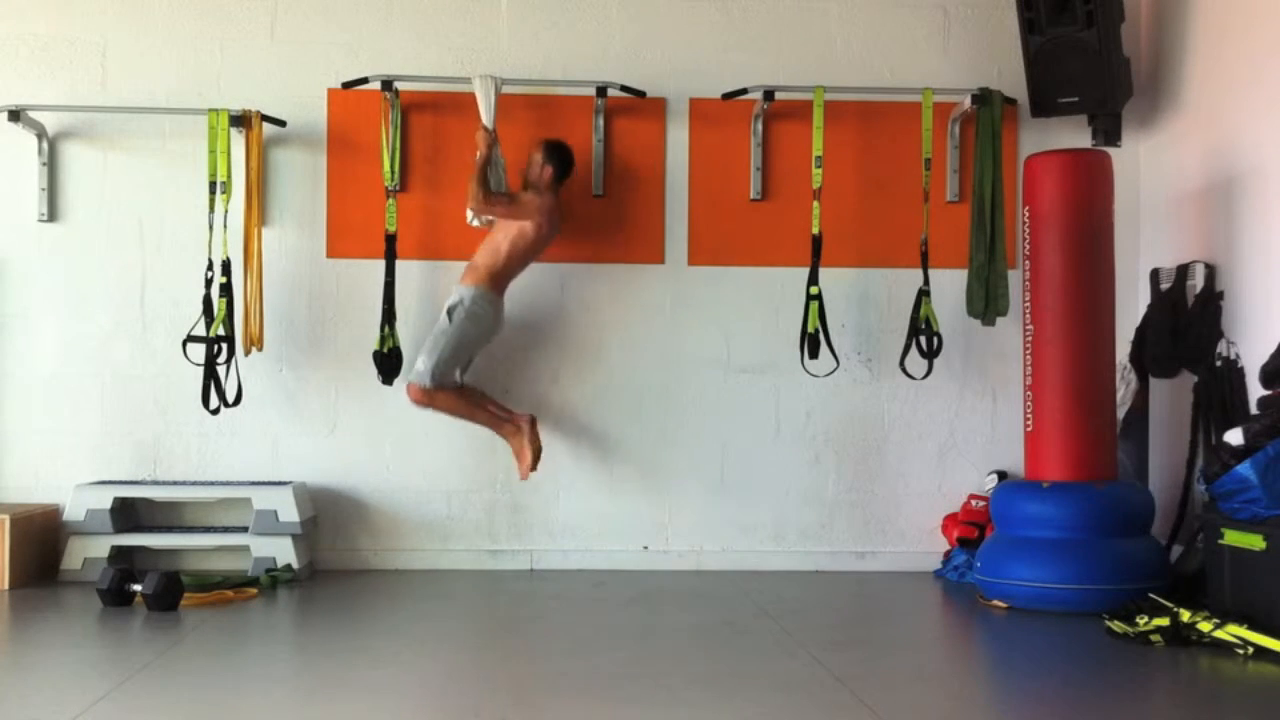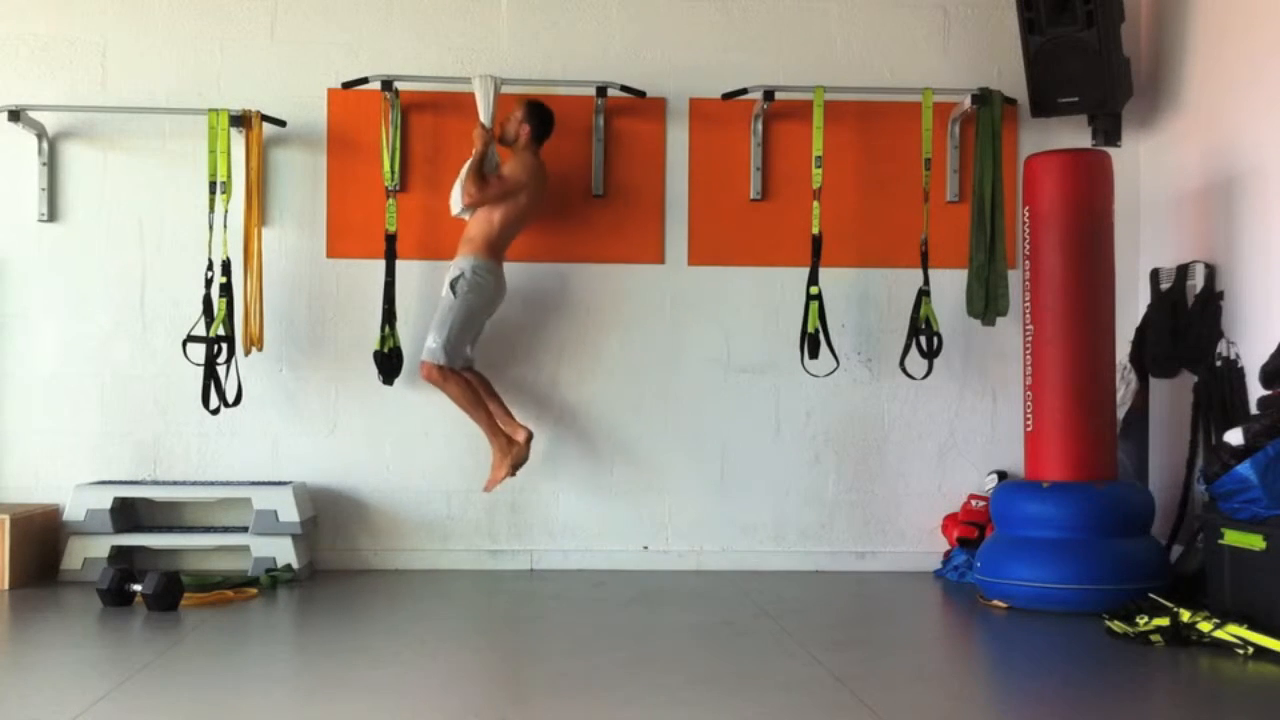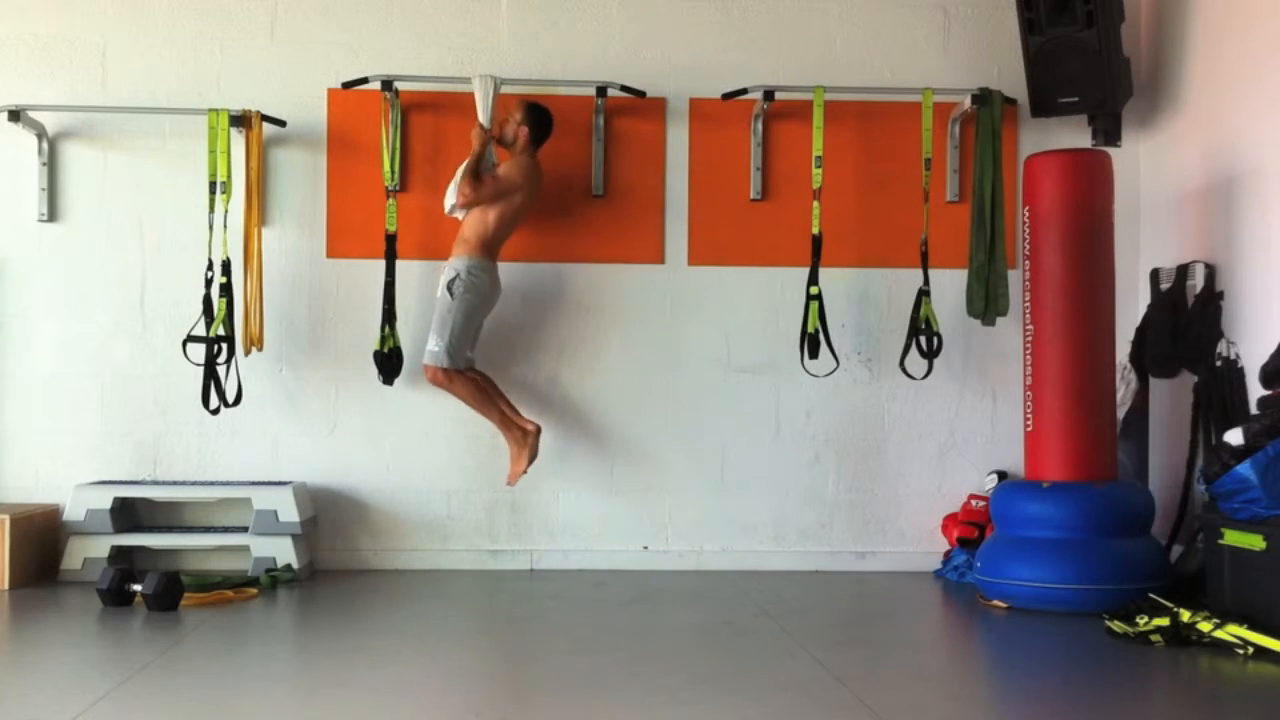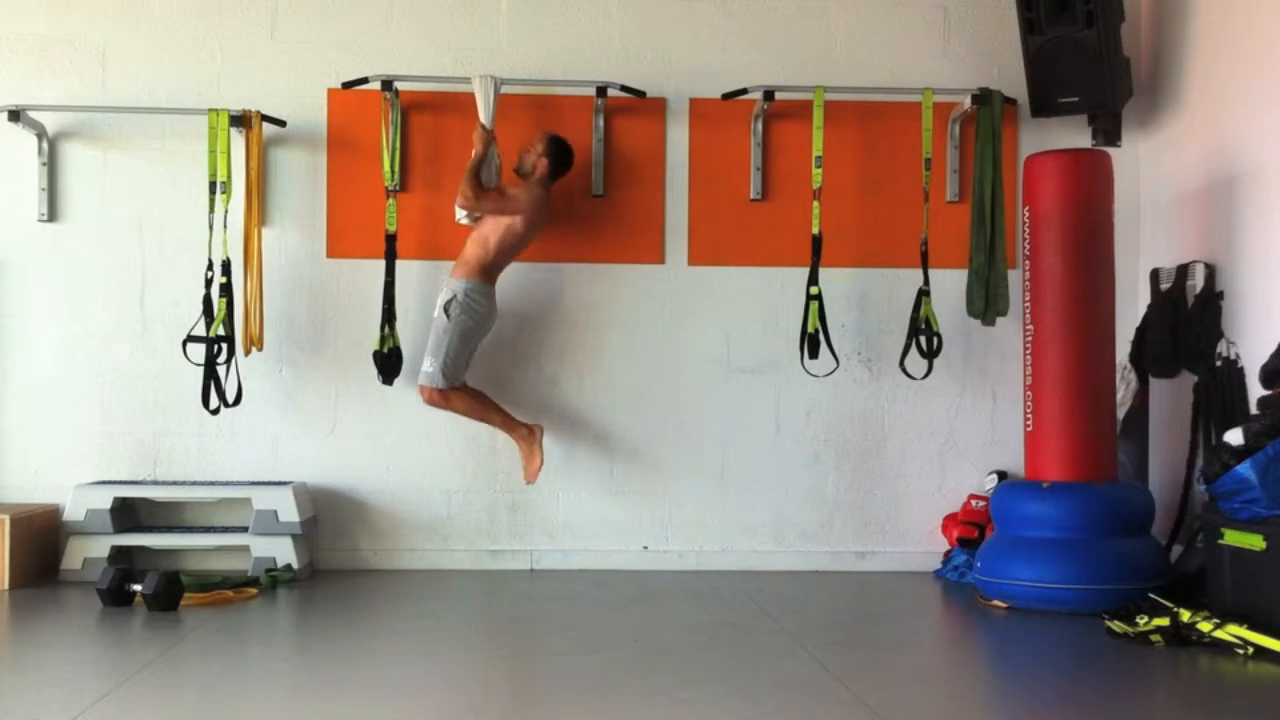
dt=0.2s
person 1, frame 1
left shoulder: (542, 204)
right shoulder: (538, 212)
left elbow: (477, 200)
right elbow: (493, 203)
left wrist: (484, 152)
right wrist: (489, 154)
left hip: (473, 304)
right hip: (482, 306)
left knee: (420, 389)
right knee: (444, 386)
left ankle: (511, 428)
right ankle: (516, 421)
person 1, frame 2
left shoulder: (526, 166)
right shoulder: (524, 169)
left elbow: (471, 195)
right elbow: (485, 196)
left wrist: (480, 148)
right wrist: (484, 150)
left hip: (474, 273)
right hip: (480, 275)
left knee: (434, 368)
right knee: (458, 366)
left ankle: (501, 442)
right ankle: (514, 432)
person 1, frame 3
left shoulder: (521, 166)
right shoulder: (520, 169)
left elbow: (466, 195)
right elbow: (479, 196)
left wrist: (478, 148)
right wrist: (481, 150)
left hip: (468, 273)
right hip: (475, 274)
left knee: (439, 370)
right knee: (459, 366)
left ankle: (515, 433)
right ankle: (522, 425)
person 1, frame 4
left shoulder: (532, 194)
right shoulder: (529, 198)
left elbow: (466, 198)
right elbow: (480, 199)
left wrist: (480, 150)
right wrist: (484, 153)
left hip: (465, 292)
right hip: (472, 293)
left knee: (435, 390)
right knee: (451, 385)
left ankle: (521, 433)
right ankle: (523, 430)
